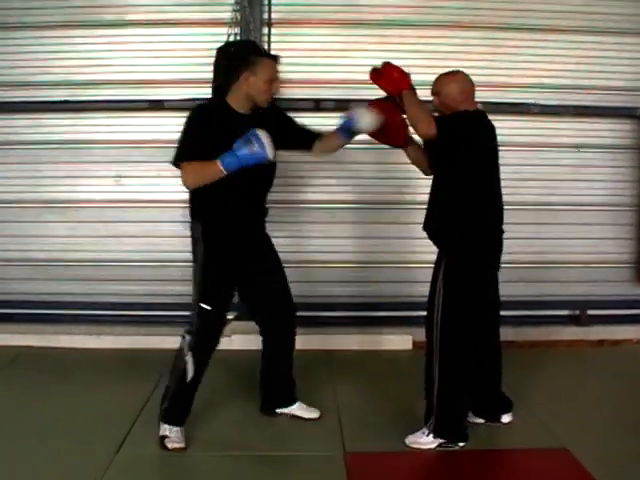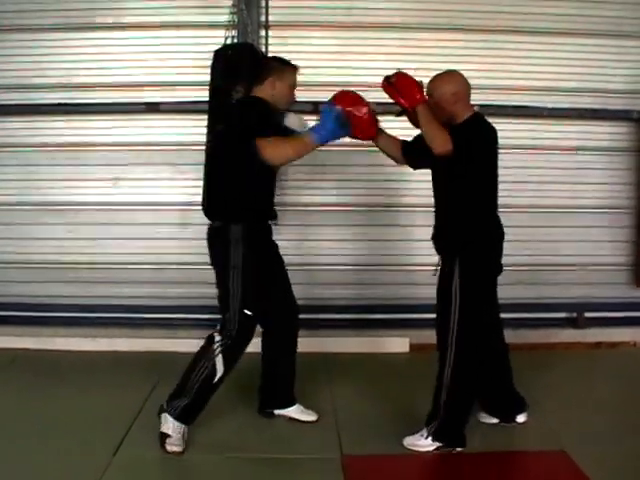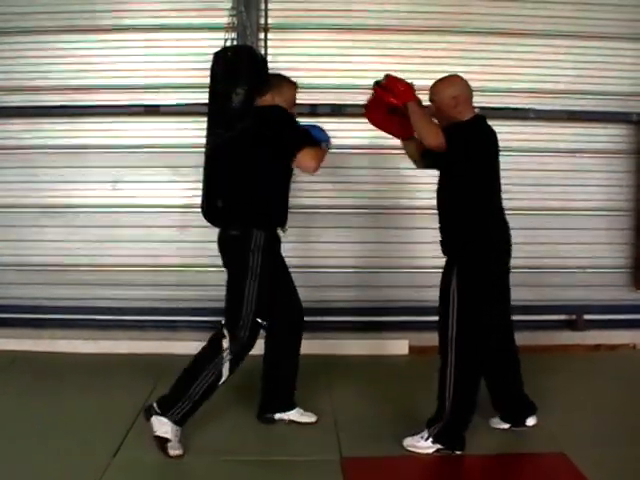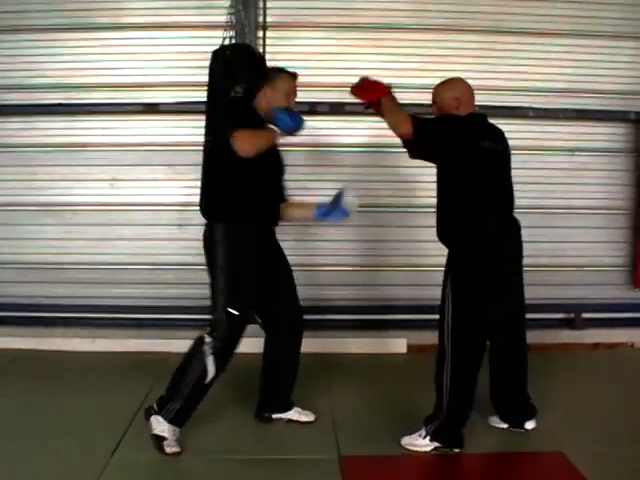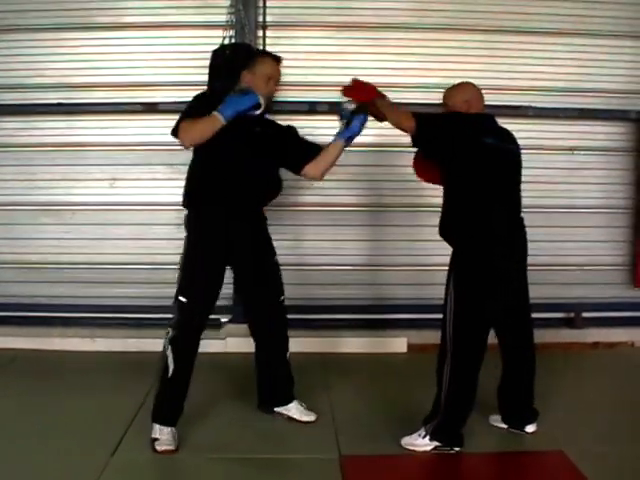
dt=0.2s
person 1, frame 1
left shoulder: (270, 119)
right shoulder: (205, 117)
left elbow: (316, 143)
right elbow: (190, 176)
left wrist: (349, 128)
right wrist: (231, 159)
left hip: (251, 233)
right hip: (214, 234)
left knee: (280, 315)
right knee: (205, 326)
left ankle: (279, 398)
right ankle: (172, 418)
person 1, frame 2
left shoulder: (238, 114)
right shoulder: (254, 111)
right elbow: (274, 153)
right wrist: (322, 129)
left hip: (251, 231)
right hip: (237, 234)
left knee: (284, 316)
right knee: (236, 329)
left ankle: (277, 399)
right ankle: (175, 413)
person 1, frame 3
left shoulder: (236, 126)
right shoulder: (273, 117)
right elbow: (308, 162)
right wrist: (319, 140)
left hip: (251, 237)
right hip: (253, 239)
left knee: (288, 319)
right knee: (240, 333)
left ankle: (278, 403)
right ankle: (168, 414)
person 1, frame 4
left shoulder: (268, 137)
right shoulder: (244, 116)
left elbow: (275, 207)
right elbow: (244, 146)
left wrist: (319, 212)
right wrist: (278, 127)
left hip: (261, 238)
right hip: (231, 235)
left knee: (286, 321)
right knee: (227, 328)
left ankle: (275, 403)
right ankle: (166, 414)
person 1, frame 5
left shoulder: (274, 128)
right shoulder: (211, 102)
left elbow: (313, 169)
right elbow: (185, 135)
left wrist: (345, 137)
right wrist: (229, 109)
left hip: (250, 228)
right hip: (206, 226)
left knee: (270, 317)
right knee: (188, 322)
left ankle: (277, 397)
right ankle: (165, 419)
person 2, frame 1
left shoulder: (472, 126)
right shoulder: (468, 131)
left elbow: (428, 131)
right elbow: (434, 166)
left wrist: (401, 90)
left hip: (466, 247)
right hip: (480, 243)
left knee: (447, 333)
right knee: (481, 326)
left ankle: (445, 428)
right ankle: (493, 405)
person 2, frame 2
left shoulder: (479, 132)
right shoulder: (457, 131)
left elbow: (441, 148)
right elbow: (405, 154)
left wrist: (416, 103)
right wrist: (371, 131)
left hip: (470, 249)
right hip: (473, 246)
left knee: (458, 336)
right knee: (484, 328)
left ankle: (446, 430)
right ankle: (506, 404)
person 2, frame 3
left shoulder: (473, 133)
right shoulder: (469, 134)
left elbow: (433, 141)
right elbow: (424, 157)
left wrist: (407, 101)
right wrist: (399, 127)
left hip: (472, 252)
right hip: (489, 246)
left knee: (461, 340)
right knee: (495, 330)
left ankle: (446, 433)
right ankle: (517, 409)
person 2, frame 4
left shoulder: (455, 130)
right shoulder: (492, 135)
left elbow: (406, 128)
left wrist: (381, 97)
right wrist: (444, 158)
left hip: (473, 251)
right hip: (505, 244)
left knee: (460, 341)
right knee: (508, 330)
left ankle: (444, 431)
right ankle: (517, 411)
person 2, frame 5
left shoulder: (460, 126)
right shoulder: (505, 139)
left elbow: (408, 123)
left wrist: (373, 99)
right wrist: (452, 177)
left hip: (476, 249)
right hip: (510, 242)
left knee: (461, 339)
right knee: (515, 330)
left ankle: (444, 431)
right ankle: (520, 414)
